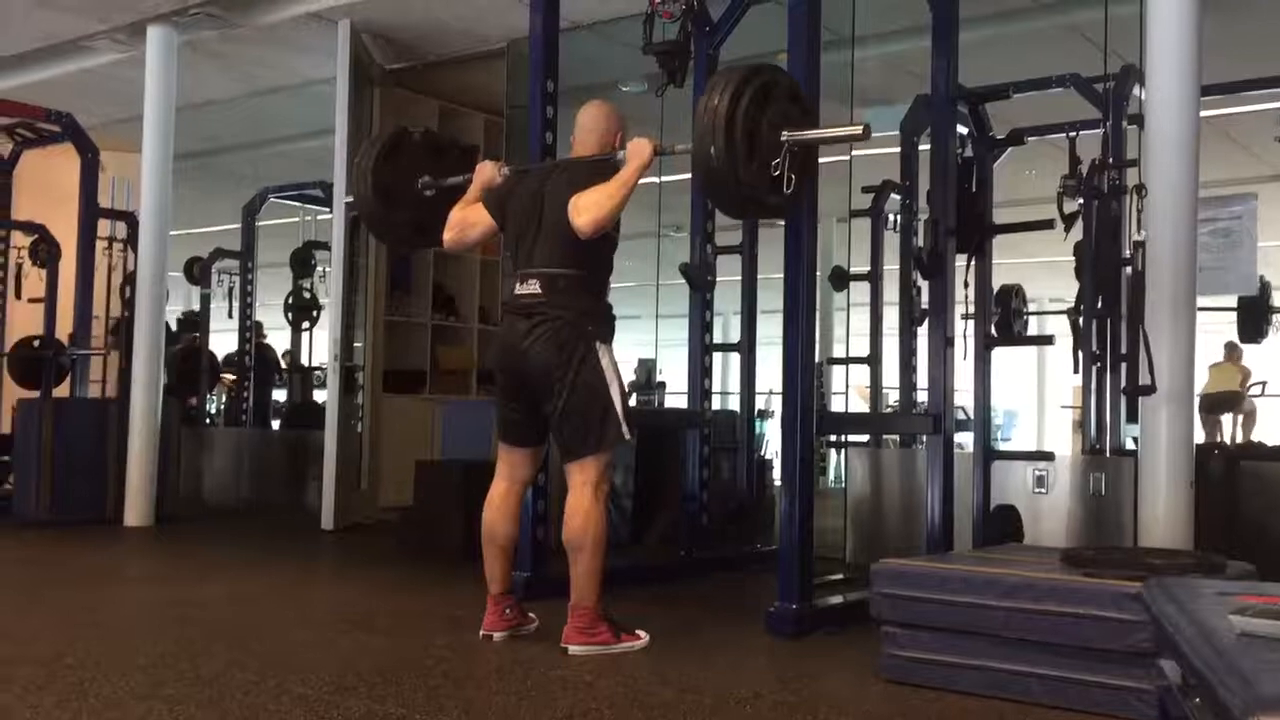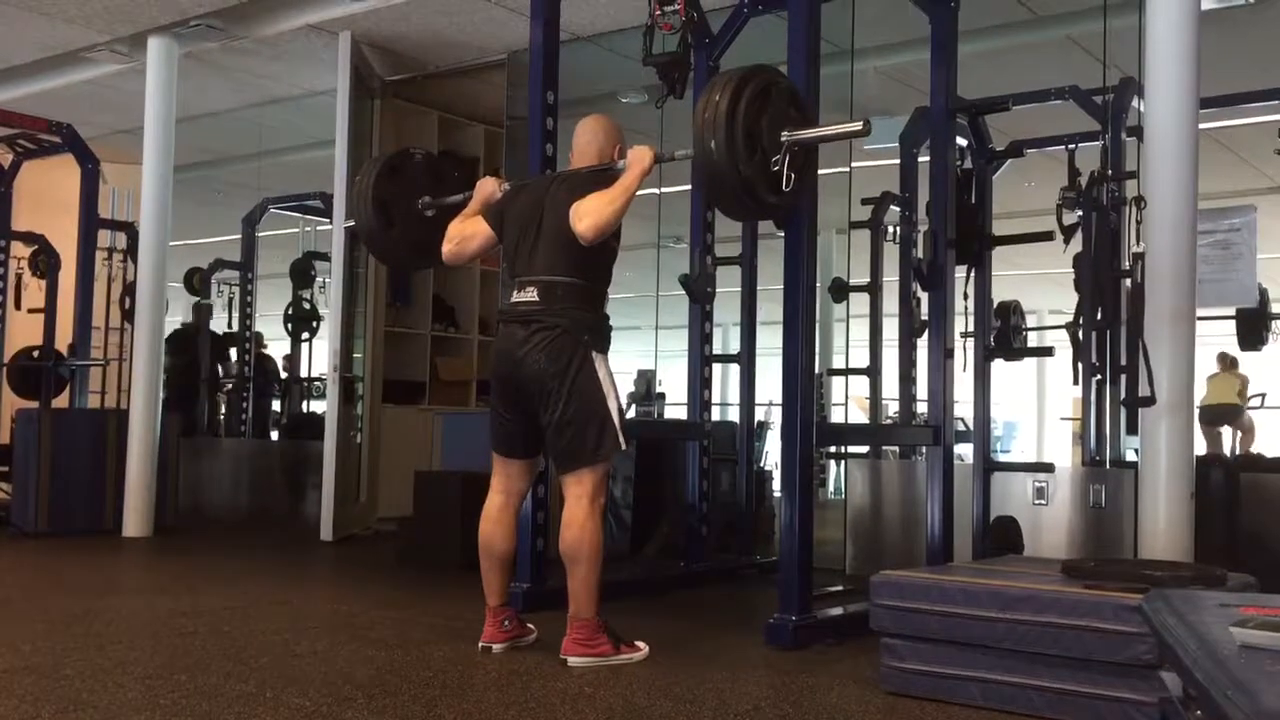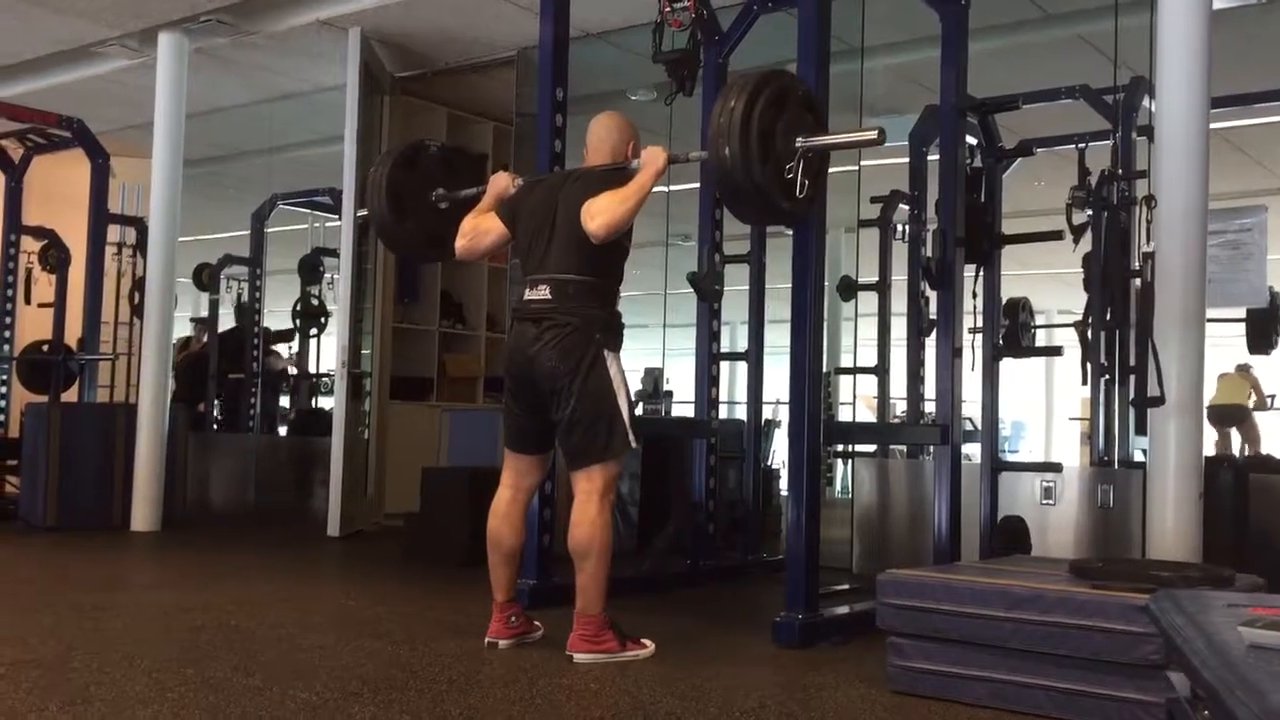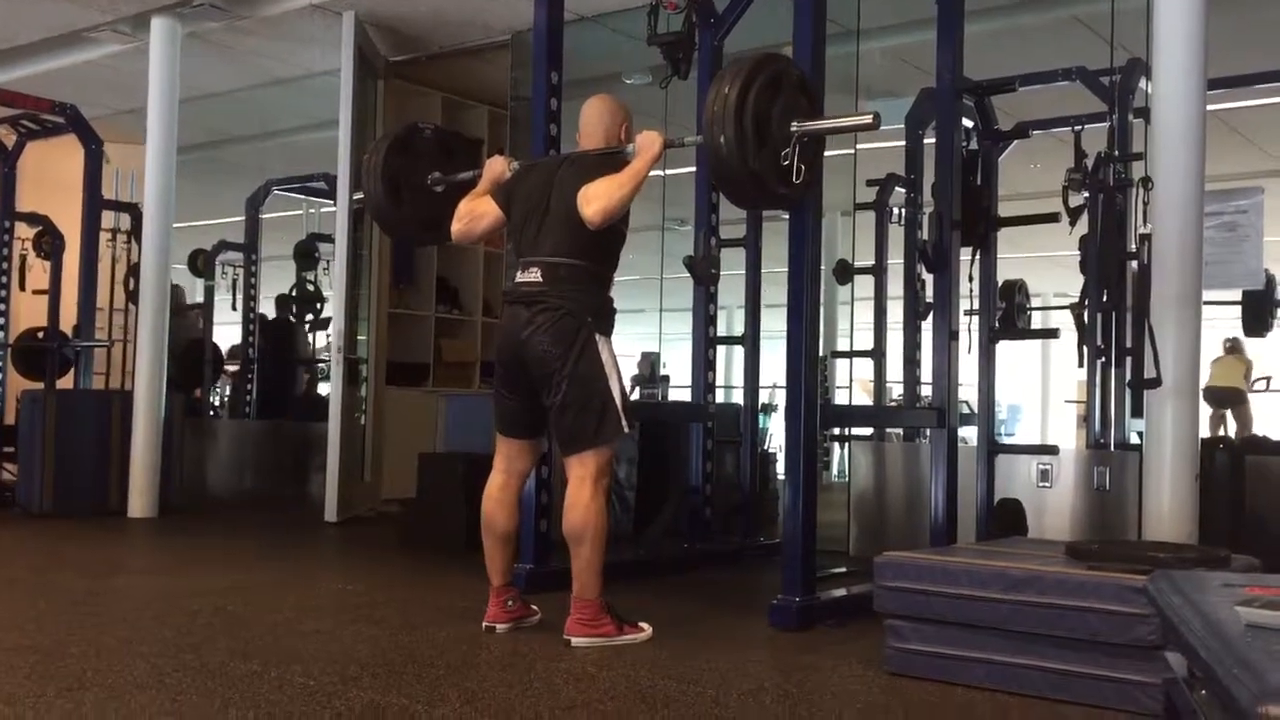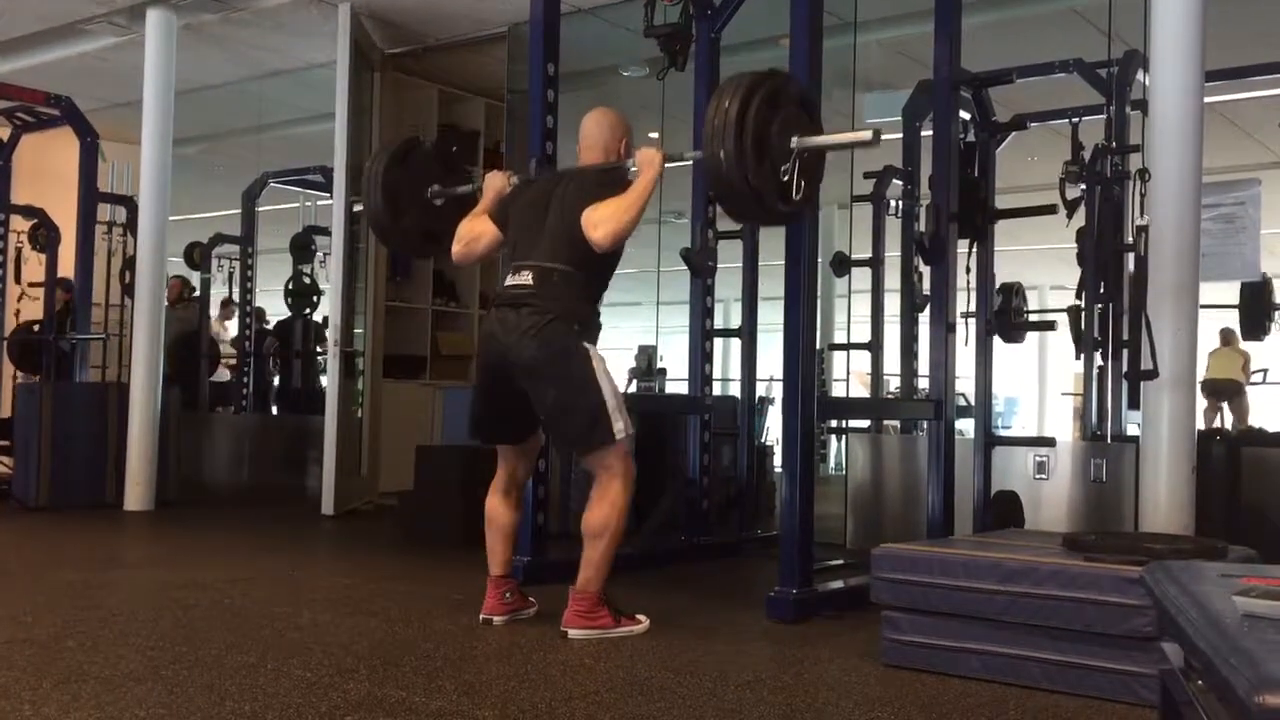
dt=0.7s
person 1, frame 1
left shoulder: (520, 181)
right shoulder: (602, 173)
left elbow: (454, 235)
right elbow: (586, 220)
left wrist: (480, 185)
right wrist: (636, 165)
left hip: (516, 333)
right hip: (570, 336)
left knee: (511, 474)
right knee: (588, 479)
left ankle: (498, 609)
right ankle: (585, 623)
person 1, frame 2
left shoulder: (520, 194)
right shoulder: (603, 183)
left elbow: (453, 248)
right elbow: (587, 225)
left wrist: (480, 200)
right wrist: (636, 172)
left hip: (511, 342)
right hip: (566, 344)
left knee: (506, 485)
right knee: (584, 488)
left ankle: (497, 621)
right ankle: (584, 634)
person 1, frame 3
left shoulder: (534, 191)
right shoulder: (616, 181)
left elbow: (466, 243)
right elbow: (599, 223)
left wrist: (494, 194)
right wrist: (650, 172)
left hip: (525, 338)
right hip: (579, 341)
left knee: (516, 480)
right knee: (595, 484)
left ankle: (504, 617)
right ankle: (590, 631)
person 1, frame 4
left shoulder: (529, 175)
right shoulder: (611, 166)
left elbow: (462, 227)
right elbow: (595, 210)
left wrist: (490, 179)
right wrist: (646, 158)
left hip: (516, 323)
right hip: (569, 326)
left knee: (509, 466)
right knee: (589, 470)
left ankle: (502, 600)
right ankle: (588, 614)
person 1, frame 5
left shoulder: (530, 188)
right shoulder: (610, 181)
left elbow: (463, 248)
right elbow: (602, 233)
left wrist: (490, 195)
right wrist: (649, 175)
left hip: (499, 331)
right hip: (555, 336)
left knee: (511, 468)
right knee: (614, 470)
left ankle: (500, 592)
right ankle: (587, 607)
